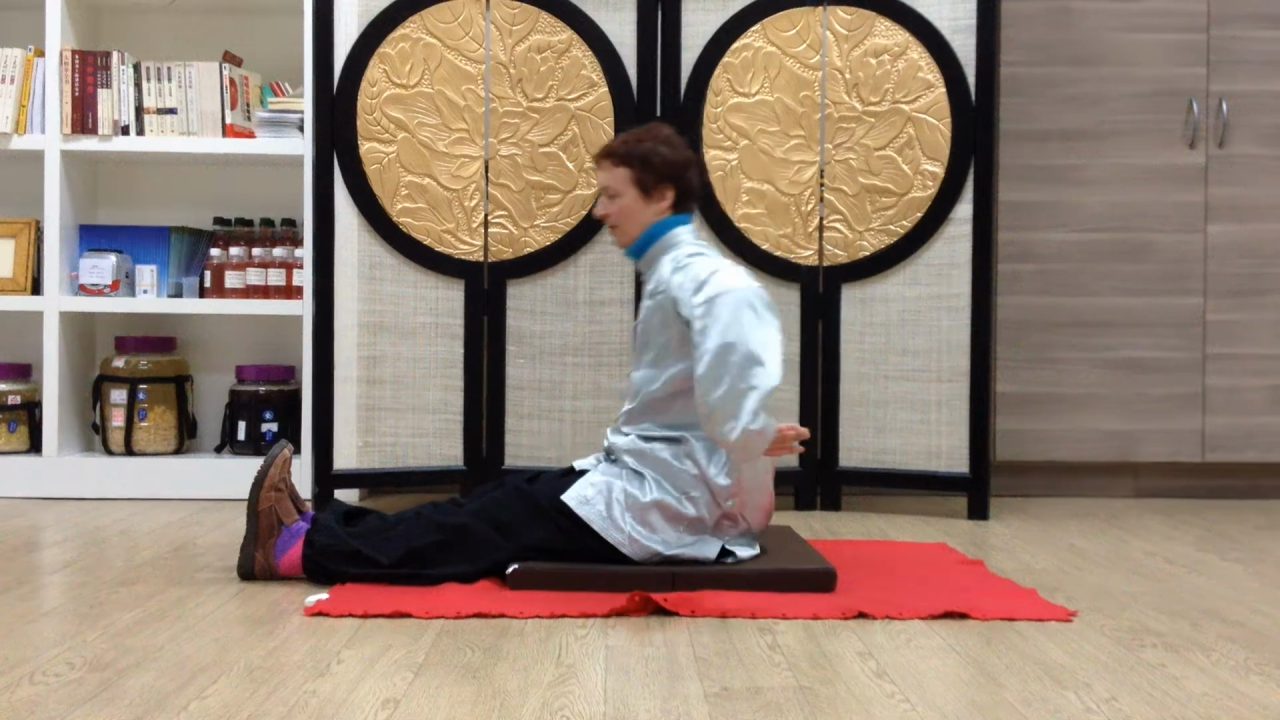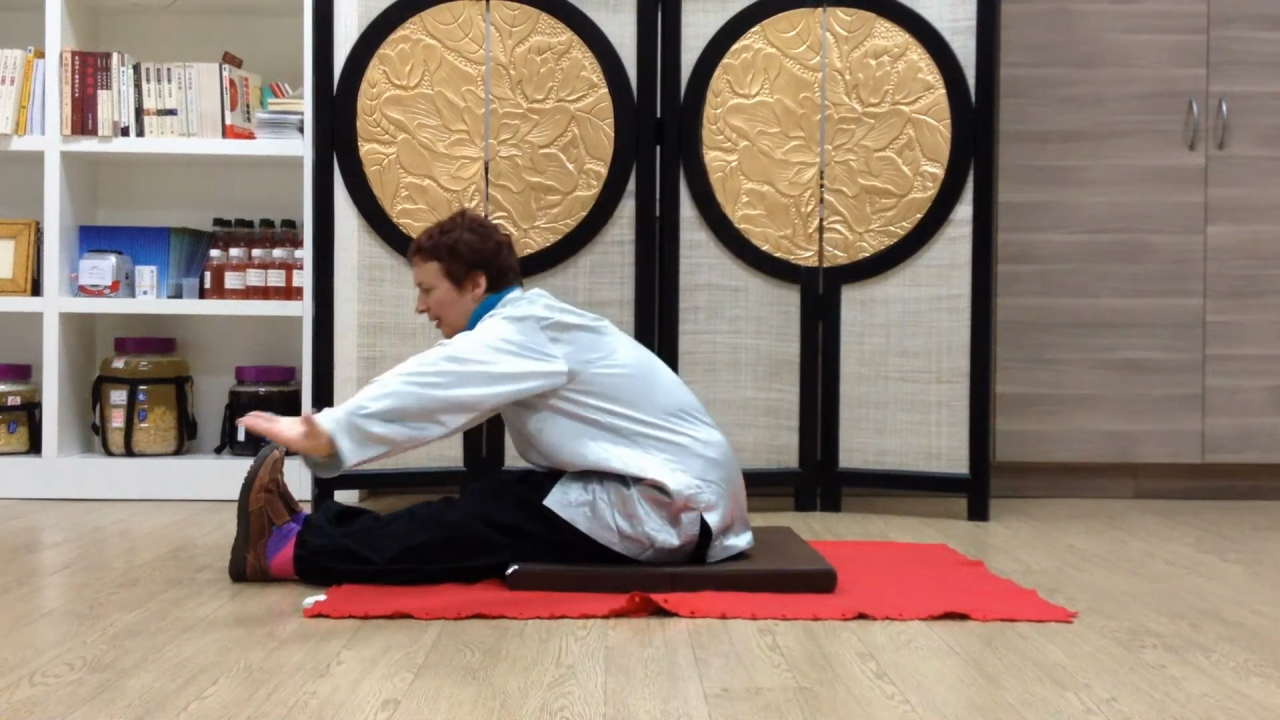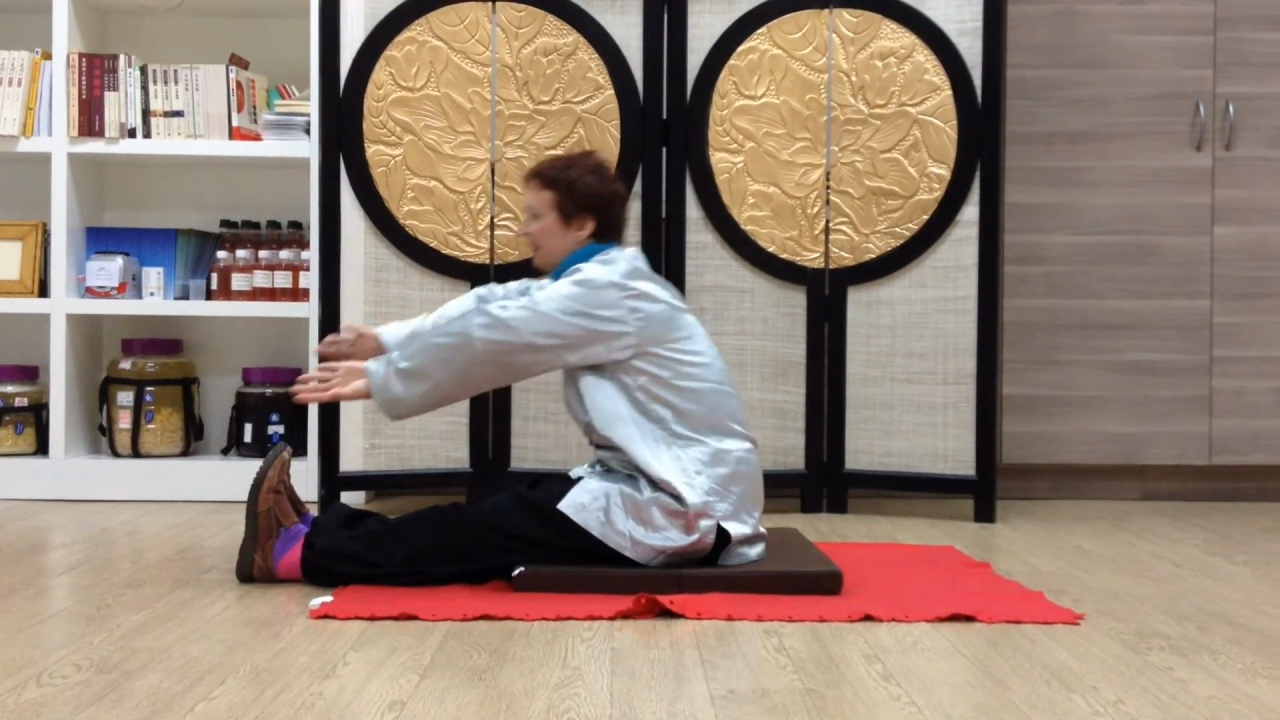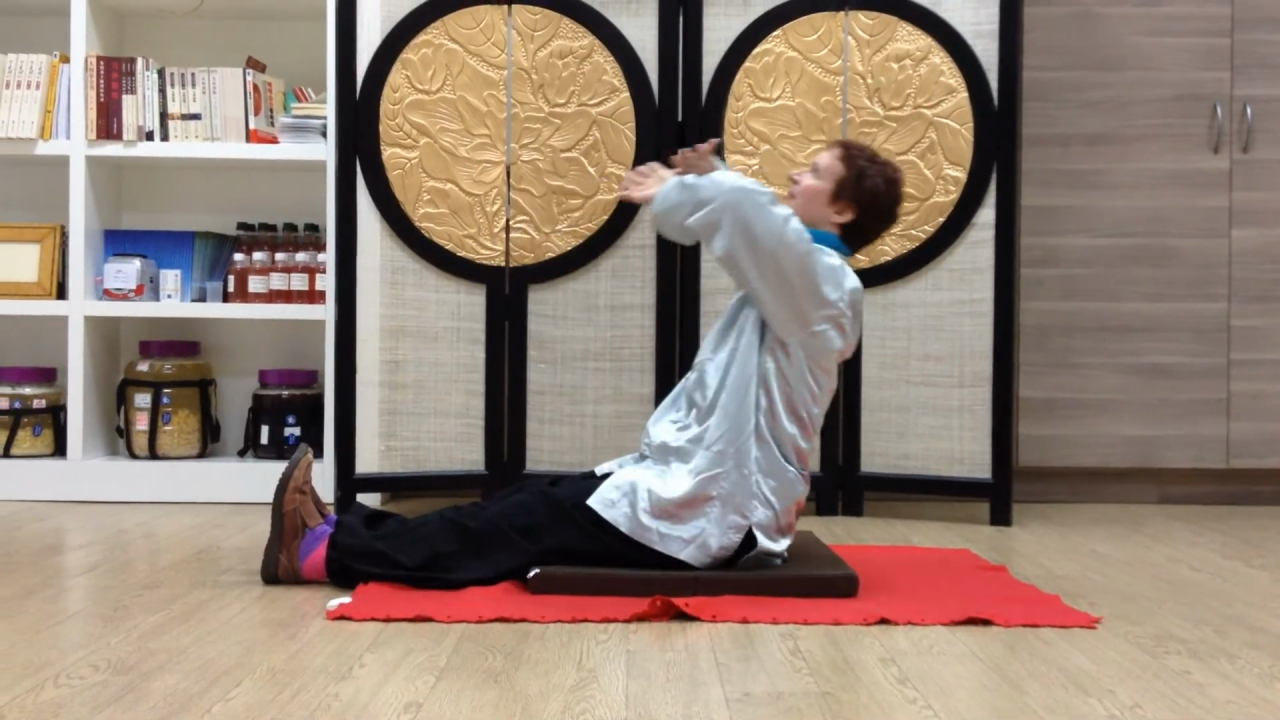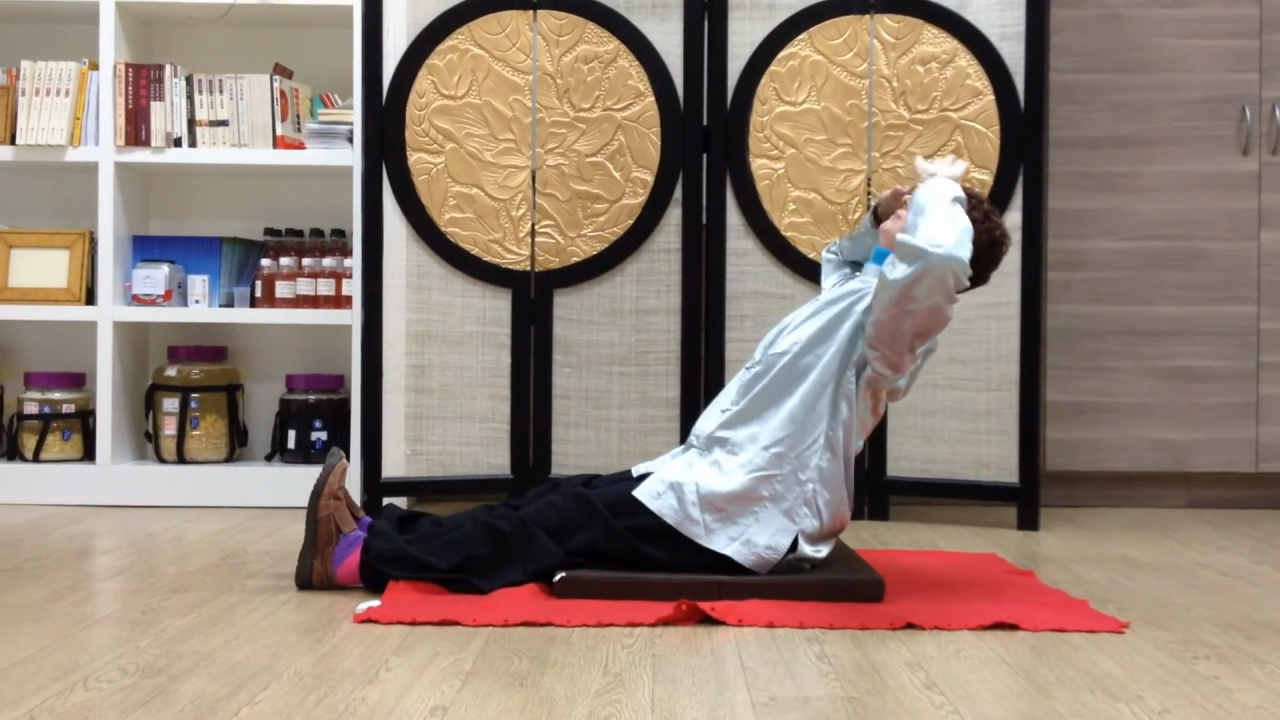
dt=1s
person 1, frame 1
left shoulder: (690, 271)
right shoulder: (678, 270)
left elbow: (738, 311)
left wrist: (742, 429)
left hip: (681, 504)
right hip: (663, 485)
left knee: (494, 525)
right knee: (499, 502)
left ankle: (301, 548)
right ankle: (319, 531)
person 1, frame 2
left shoulder: (521, 332)
right shoulder: (532, 319)
left elbow: (429, 387)
right elbow: (441, 387)
left wrist: (328, 433)
left hip: (668, 508)
right hip: (674, 494)
left knee: (478, 524)
right knee: (486, 504)
left ankle: (294, 550)
right ankle: (313, 532)
person 1, frame 3
left shoulder: (606, 292)
right shoulder: (603, 280)
left elbow: (488, 340)
right elbow: (491, 309)
left wrist: (380, 378)
right wrist: (383, 341)
left hip: (683, 509)
right hip: (675, 488)
left knee: (492, 531)
right knee: (501, 510)
left ankle: (299, 552)
right ankle: (316, 535)
person 1, frame 4
left shoulder: (818, 280)
right shoulder: (805, 279)
left elbow: (745, 207)
right elbow: (742, 221)
left wrist: (683, 187)
right wrist: (685, 185)
left hip: (711, 511)
right hip: (701, 491)
left knee: (521, 528)
right knee: (526, 505)
left ankle: (324, 552)
right ankle: (341, 532)
person 1, frame 5
left shoulder: (896, 315)
right shoulder: (862, 291)
left elbow: (939, 258)
right elbow: (846, 253)
left wrist: (939, 190)
right wrist: (894, 210)
left hip: (740, 516)
right hip: (727, 491)
left knee: (555, 527)
right knee: (558, 505)
left ankle: (357, 556)
right ankle: (375, 536)
